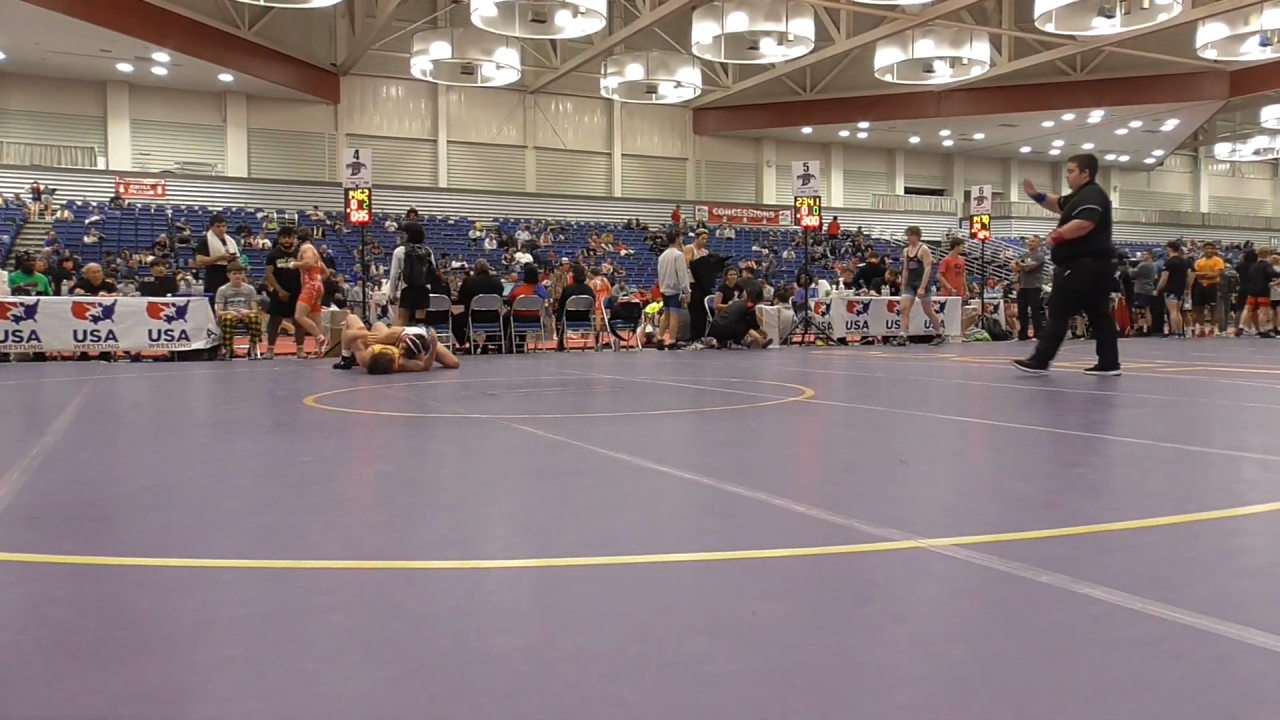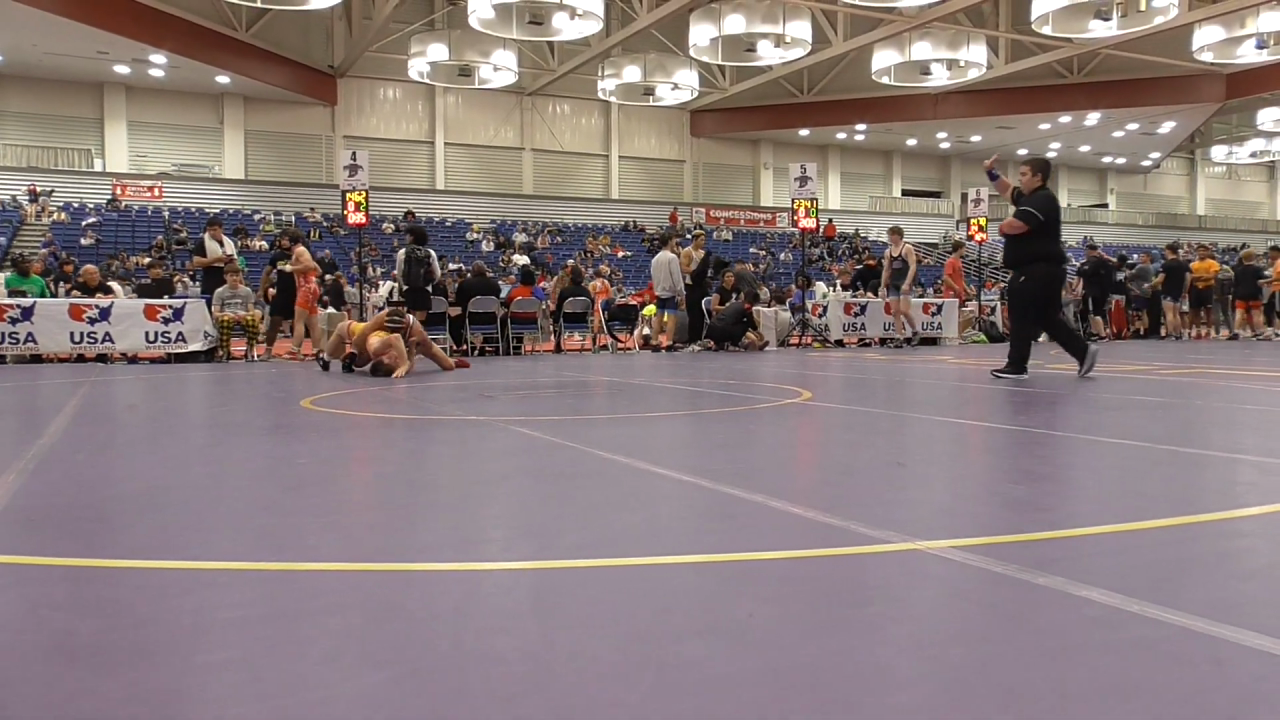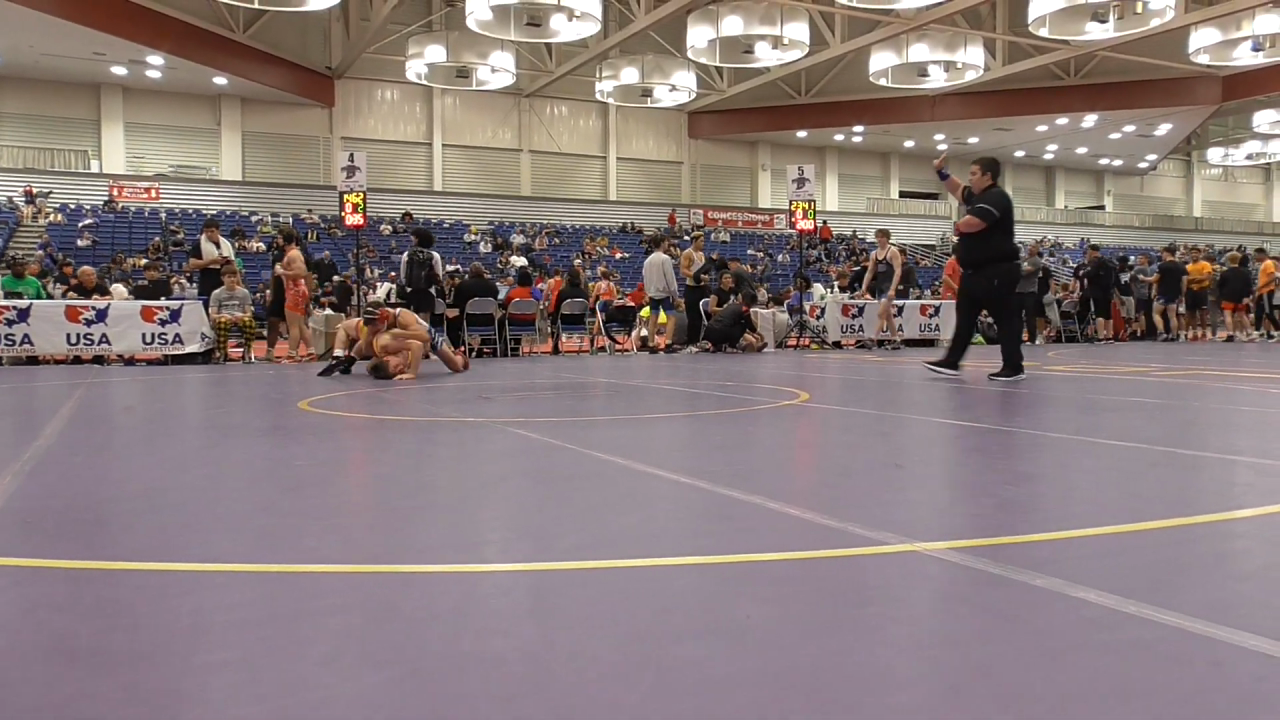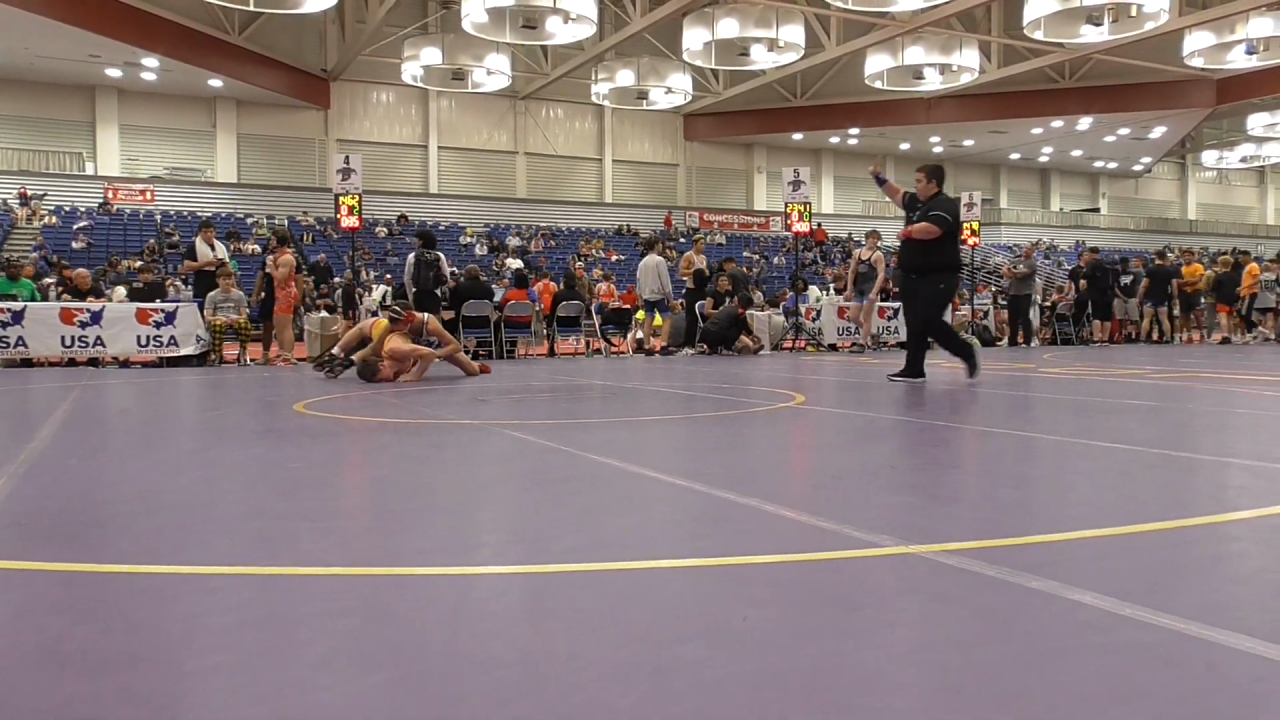
dt=0.3s
person 1, frame 1
left shoulder: (1091, 195)
right shoulder: (1081, 195)
left elbow: (1082, 224)
right elbow: (1058, 203)
left wrist: (1055, 236)
right wrist: (1036, 194)
left hip: (1083, 265)
right hip: (1095, 265)
left knee: (1058, 312)
right knee: (1099, 314)
left ankle: (1040, 360)
right ankle: (1109, 363)
person 1, frame 2
left shoulder: (1042, 199)
right shoulder: (1031, 196)
left elbow: (1014, 225)
right elbow: (1007, 190)
left wrist: (1003, 226)
right wrist: (991, 173)
left hip: (1039, 270)
right hip: (1039, 269)
left knee: (1022, 317)
right knee: (1049, 318)
left ankle: (1015, 367)
right ankle: (1084, 351)
person 1, frame 3
left shoulder: (995, 197)
right shoulder: (978, 195)
left elbow: (971, 223)
right elbow: (957, 190)
left wrist: (958, 226)
right wrist: (940, 171)
left hip: (997, 270)
right hip: (977, 270)
left knee: (1004, 319)
right knee: (964, 316)
left ankle: (1014, 368)
right ankle: (951, 362)
person 1, frame 4
left shoulder: (944, 204)
right shoulder: (918, 202)
left elbow: (930, 230)
right elbow: (896, 194)
left wrist: (906, 233)
right wrist: (878, 176)
left hip: (939, 277)
right hip: (915, 276)
left knee: (930, 321)
right knee: (914, 324)
left ankle: (967, 354)
right ankle: (913, 369)
